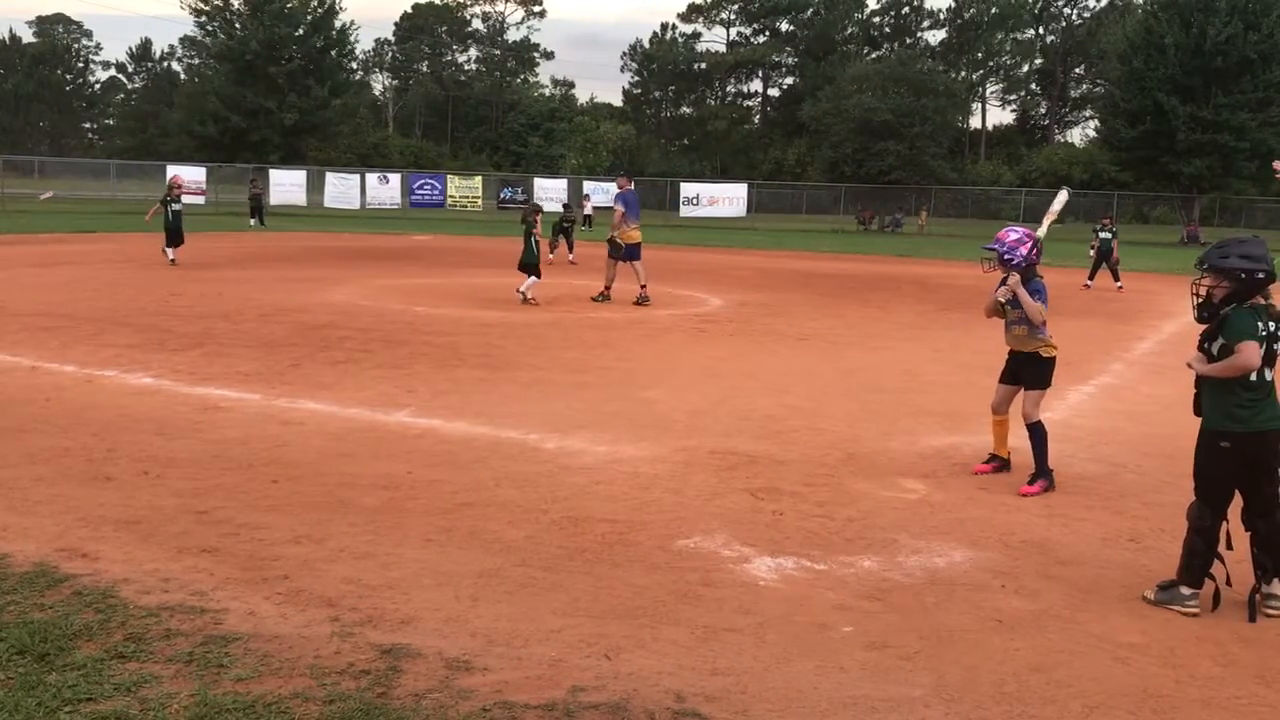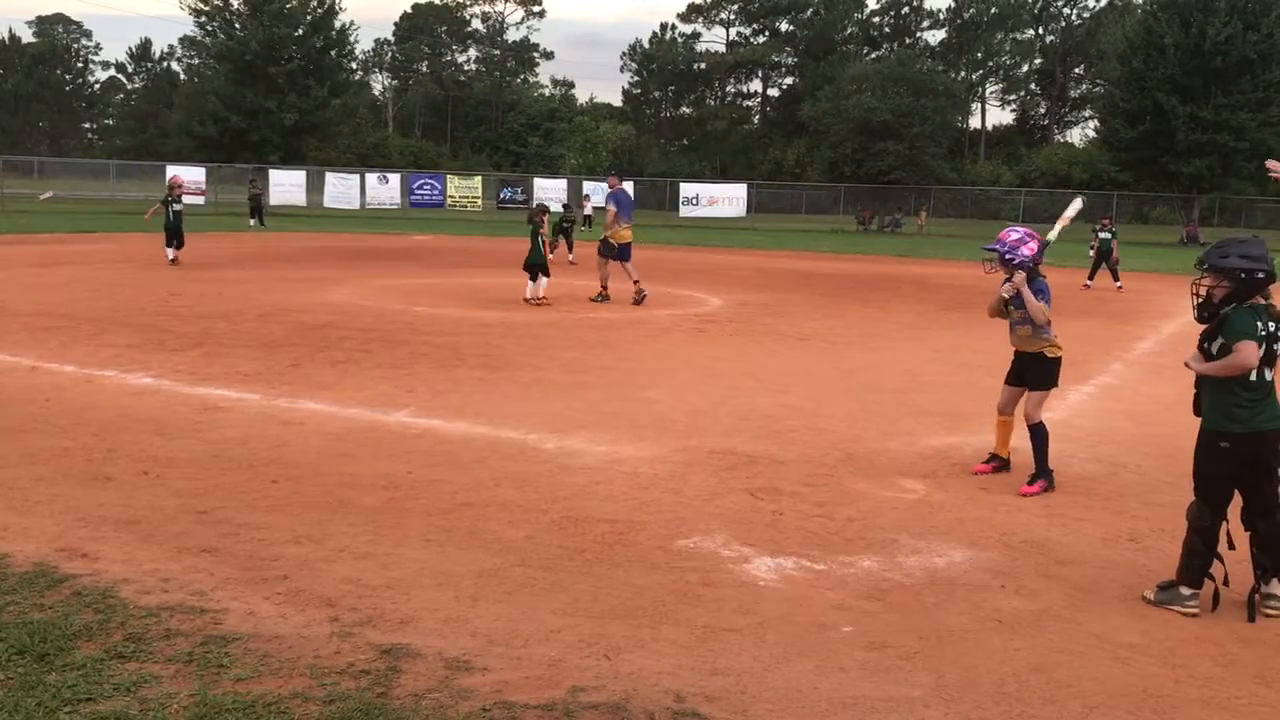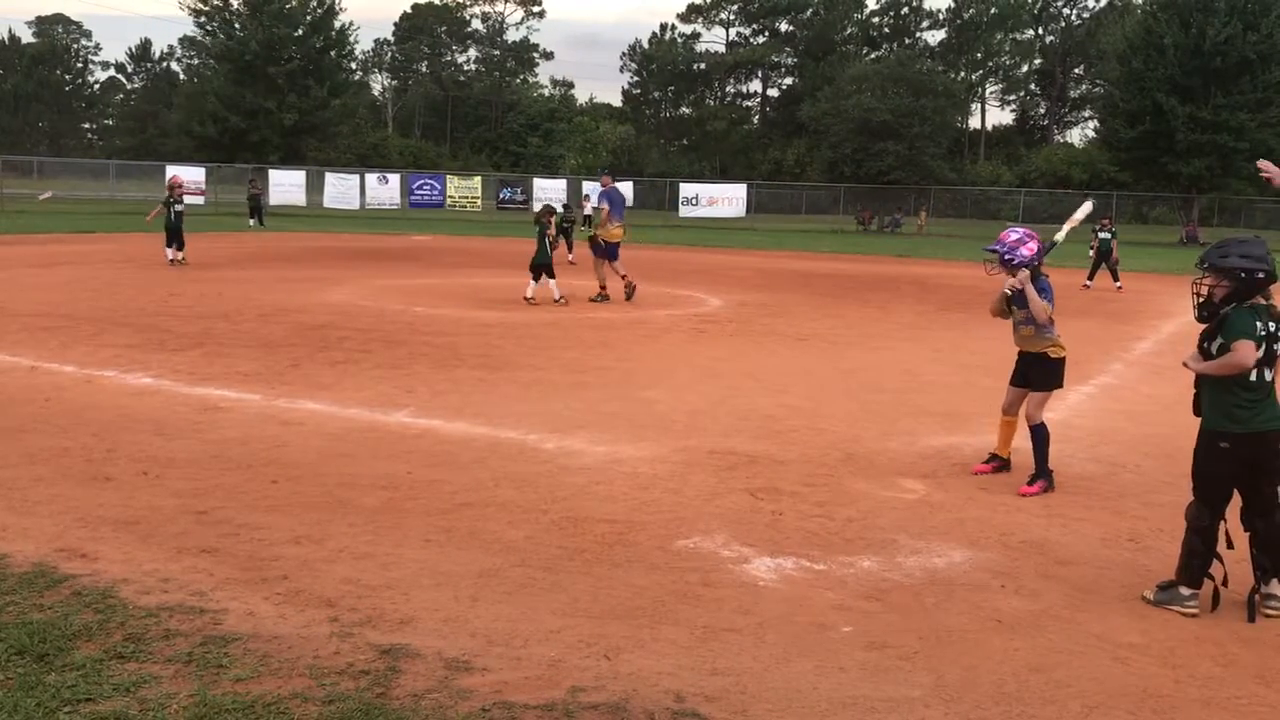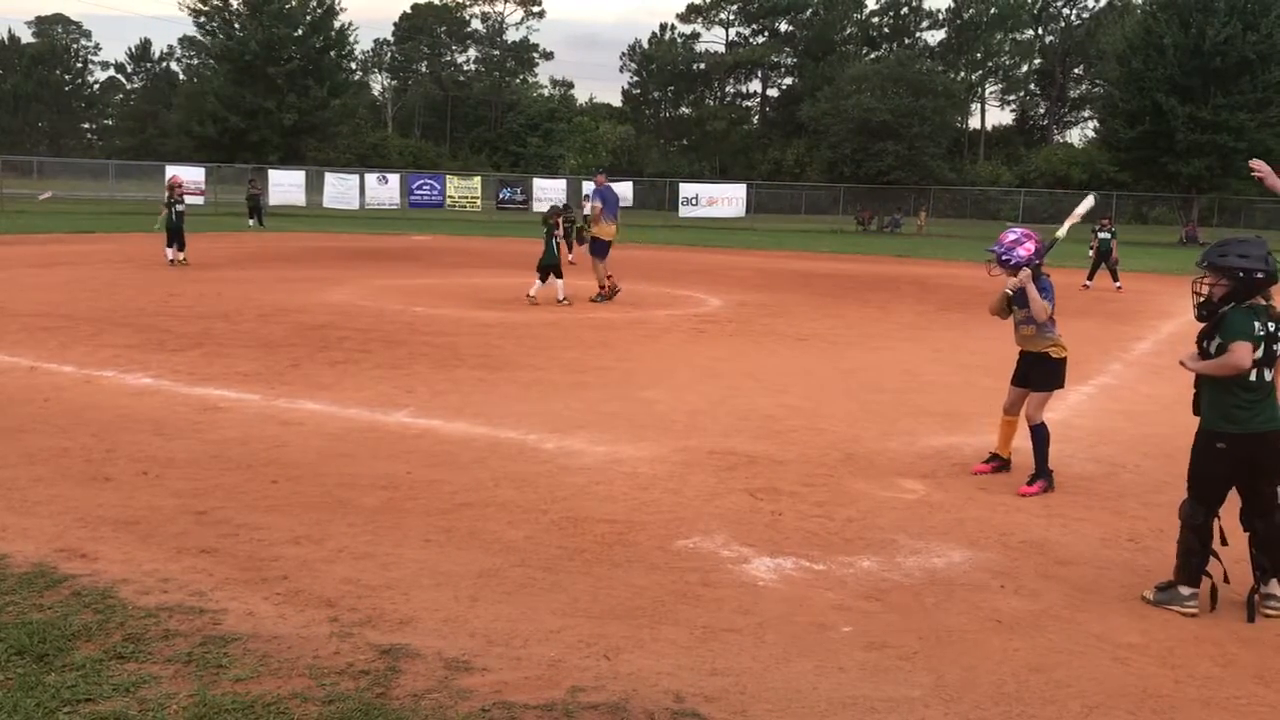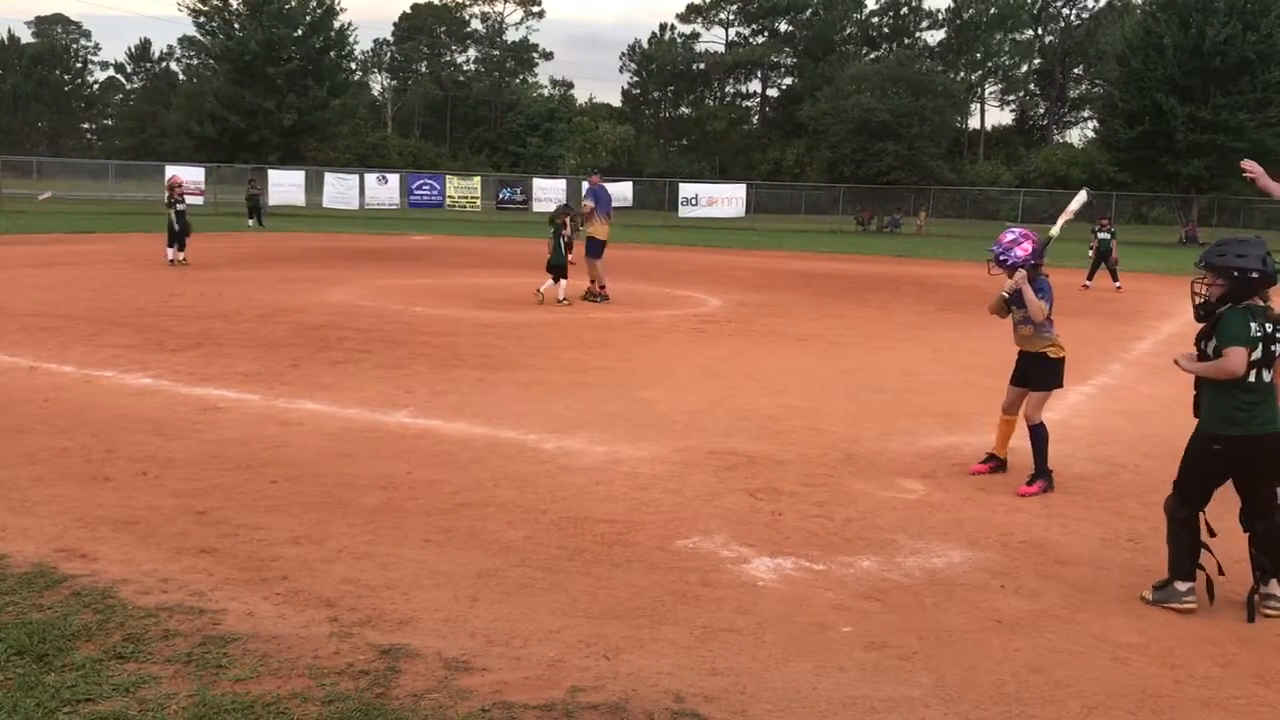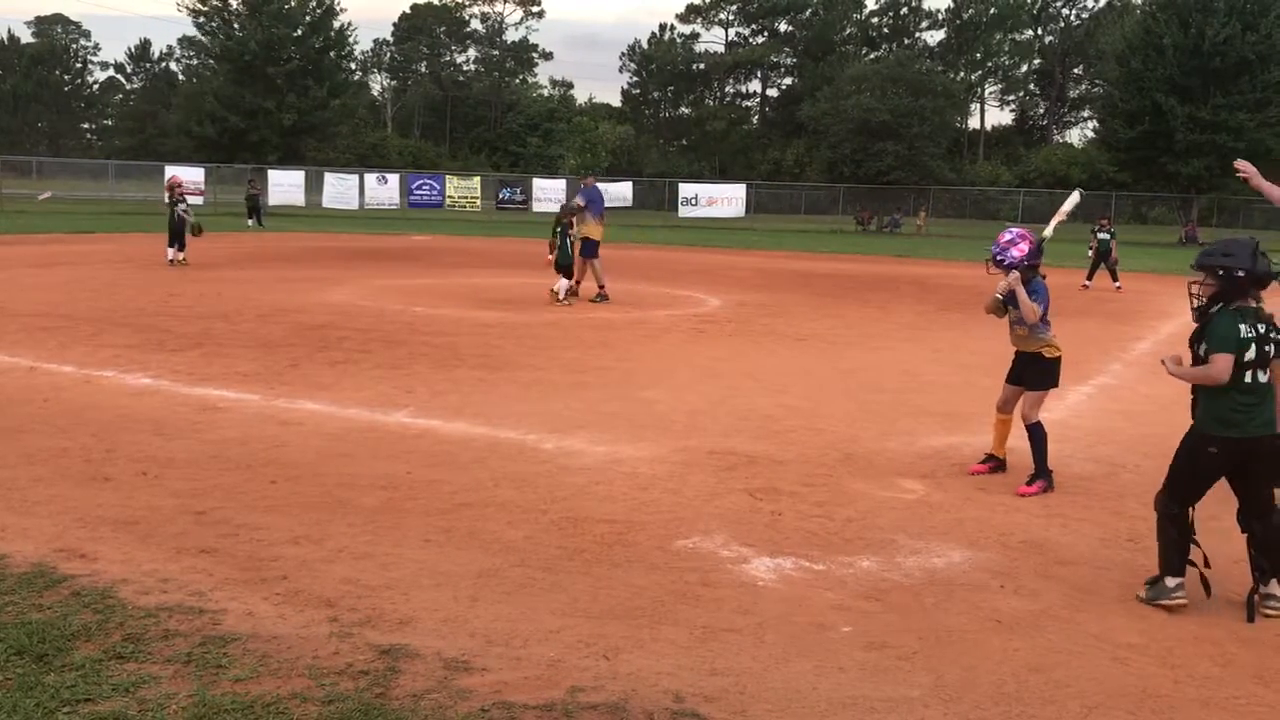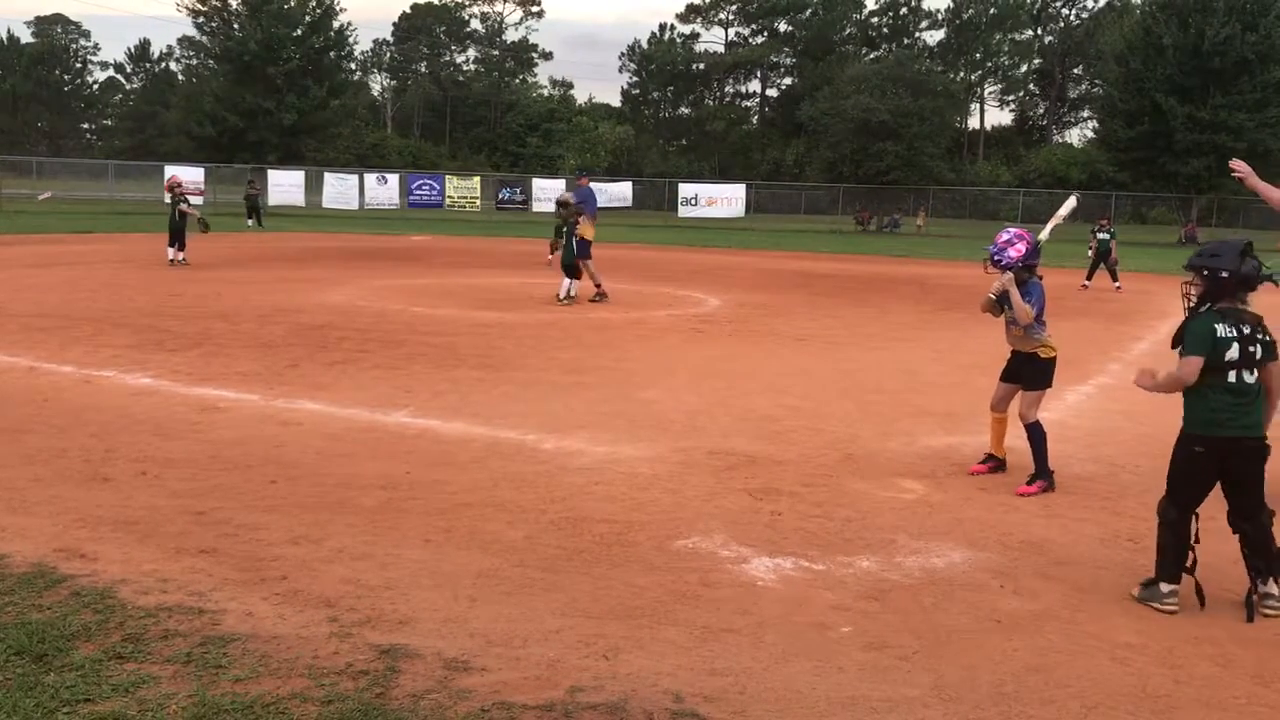
dt=0.1s
person 1, frame 1
left shoulder: (1237, 317)
left elbow: (1249, 360)
left wrist: (1205, 367)
left hip: (1227, 432)
left knee: (1208, 510)
left ankle: (1187, 588)
person 1, frame 2
left shoulder: (1237, 317)
left elbow: (1247, 359)
left wrist: (1203, 366)
left hip: (1226, 432)
left knee: (1207, 510)
left ankle: (1187, 589)
person 1, frame 3
left shoulder: (1237, 317)
left elbow: (1244, 359)
left wrist: (1199, 365)
left hip: (1226, 432)
left knee: (1205, 510)
left ankle: (1186, 589)
person 1, frame 4
left shoulder: (1235, 317)
left elbow: (1240, 360)
left wrist: (1197, 365)
left hip: (1225, 432)
left knee: (1200, 509)
left ankle: (1186, 589)
person 1, frame 5
left shoulder: (1232, 319)
left elbow: (1232, 367)
left wrist: (1191, 364)
left hip: (1221, 432)
left knee: (1183, 502)
left ankle: (1181, 584)
person 1, frame 6
left shoulder: (1222, 320)
left elbow: (1219, 373)
left wrist: (1179, 370)
left hip: (1217, 433)
left knee: (1173, 500)
left ankle: (1171, 581)
person 1, frame 7
left shoulder: (1202, 323)
left elbow: (1186, 377)
left wrist: (1152, 382)
left hip: (1205, 434)
left knee: (1177, 508)
left ankle: (1166, 587)
person 2, frame 1
left shoulder: (1035, 285)
right shoulder: (1007, 282)
left elbow: (1038, 318)
right elbow: (989, 313)
left wrist: (1019, 289)
right wrist: (997, 297)
left hip: (1039, 356)
right hip: (1016, 354)
left knee: (1029, 413)
right knee: (998, 406)
left ankle: (1043, 475)
right ankle: (1000, 457)
person 2, frame 2
left shoulder: (1038, 285)
right shoulder: (1010, 282)
left elbow: (1041, 318)
right elbow: (993, 313)
left wrist: (1024, 288)
right wrist: (1001, 295)
left hip: (1044, 356)
right hip: (1022, 355)
left knee: (1031, 414)
right knee: (1004, 407)
left ankle: (1043, 475)
right ankle: (1001, 457)
person 2, frame 3
left shoulder: (1040, 284)
right shoulder: (1014, 284)
left elbow: (1043, 316)
right elbow: (996, 313)
left wrist: (1028, 285)
right wrist: (1005, 291)
left hip: (1048, 357)
right hip: (1026, 355)
left knee: (1033, 414)
right knee: (1009, 408)
left ankle: (1043, 476)
right ankle: (1001, 457)
person 2, frame 4
left shoulder: (1042, 283)
right shoulder: (1015, 284)
left elbow: (1042, 315)
right elbow: (995, 311)
left wrist: (1029, 284)
right wrist: (1006, 291)
left hip: (1048, 357)
right hip: (1027, 355)
left knee: (1033, 414)
right knee: (1010, 408)
left ankle: (1043, 476)
right ankle: (1001, 457)
person 2, frame 5
left shoulder: (1041, 284)
right shoulder: (1016, 283)
left elbow: (1039, 316)
right elbow: (995, 311)
left wrist: (1025, 285)
right wrist: (1004, 292)
left hip: (1047, 357)
right hip: (1027, 355)
left knee: (1032, 414)
right knee: (1009, 407)
left ankle: (1043, 476)
right ankle: (998, 457)
person 2, frame 6
left shoulder: (1036, 285)
right shoulder: (1011, 284)
left elbow: (1031, 317)
right elbow: (991, 310)
left wrist: (1018, 287)
right wrist: (999, 292)
left hip: (1043, 356)
right hip: (1023, 354)
left knee: (1029, 413)
right knee: (1003, 406)
left ankle: (1043, 476)
right ankle: (997, 457)
person 2, frame 7
left shoulder: (1032, 286)
right shoulder: (1009, 282)
left elbow: (1024, 318)
right elbow: (987, 309)
left wrist: (1011, 288)
right wrist: (994, 292)
left hip: (1039, 356)
right hip: (1019, 354)
left knee: (1027, 413)
right knee: (998, 404)
left ankle: (1043, 475)
right ankle: (996, 457)
